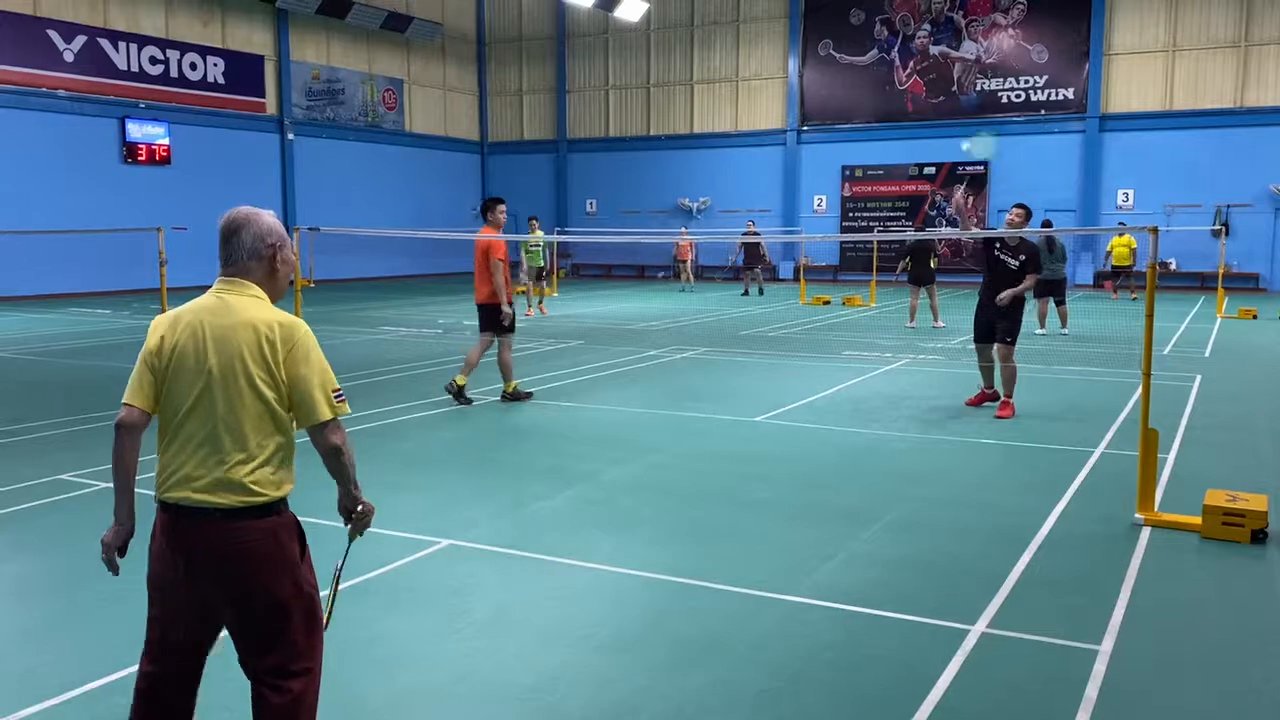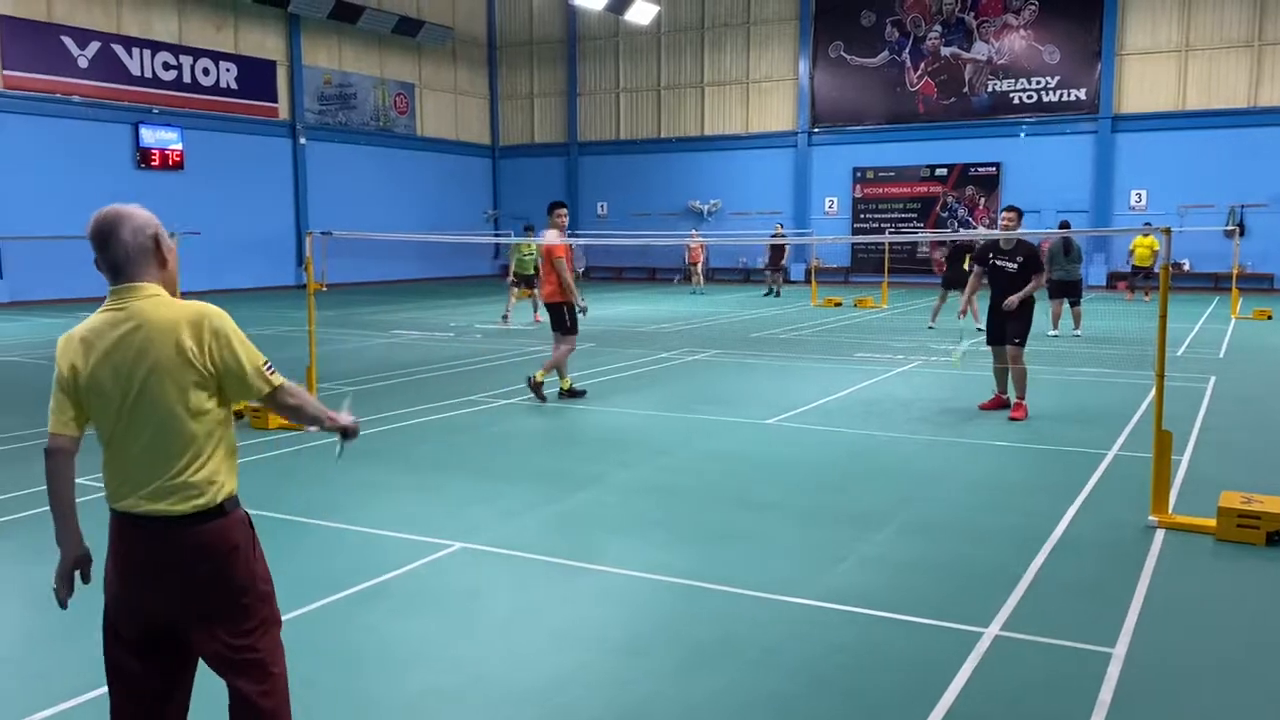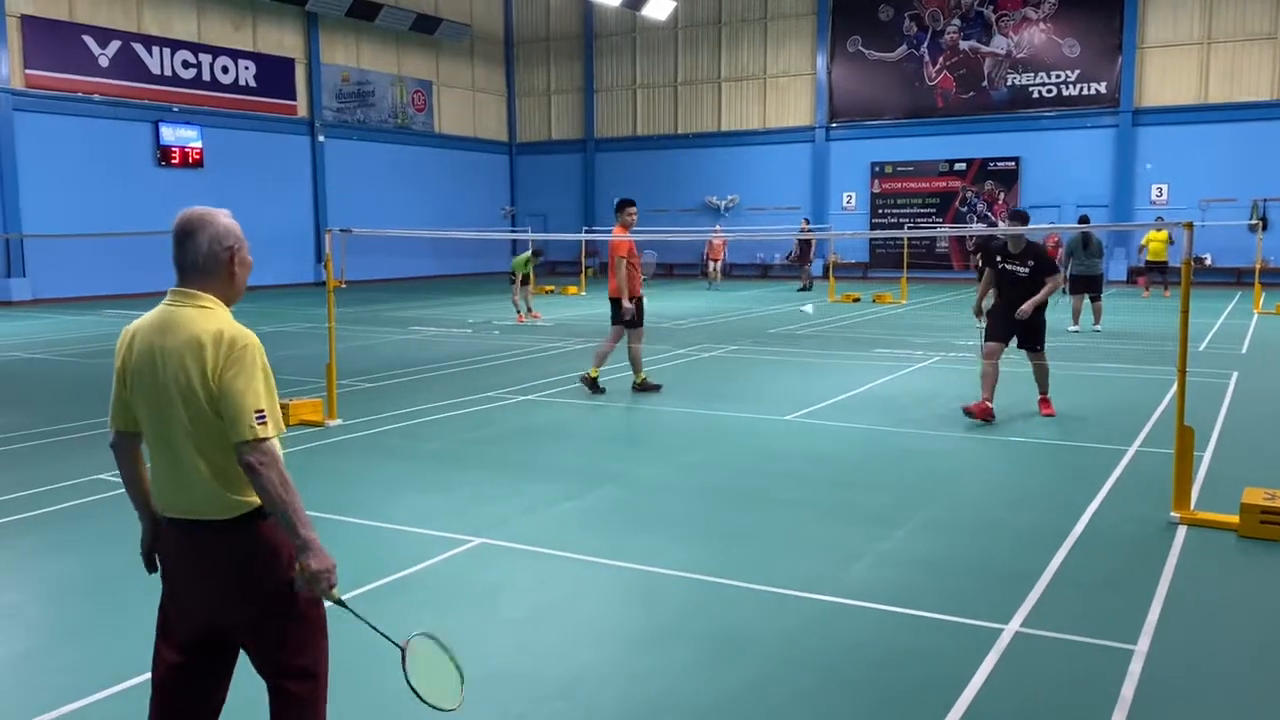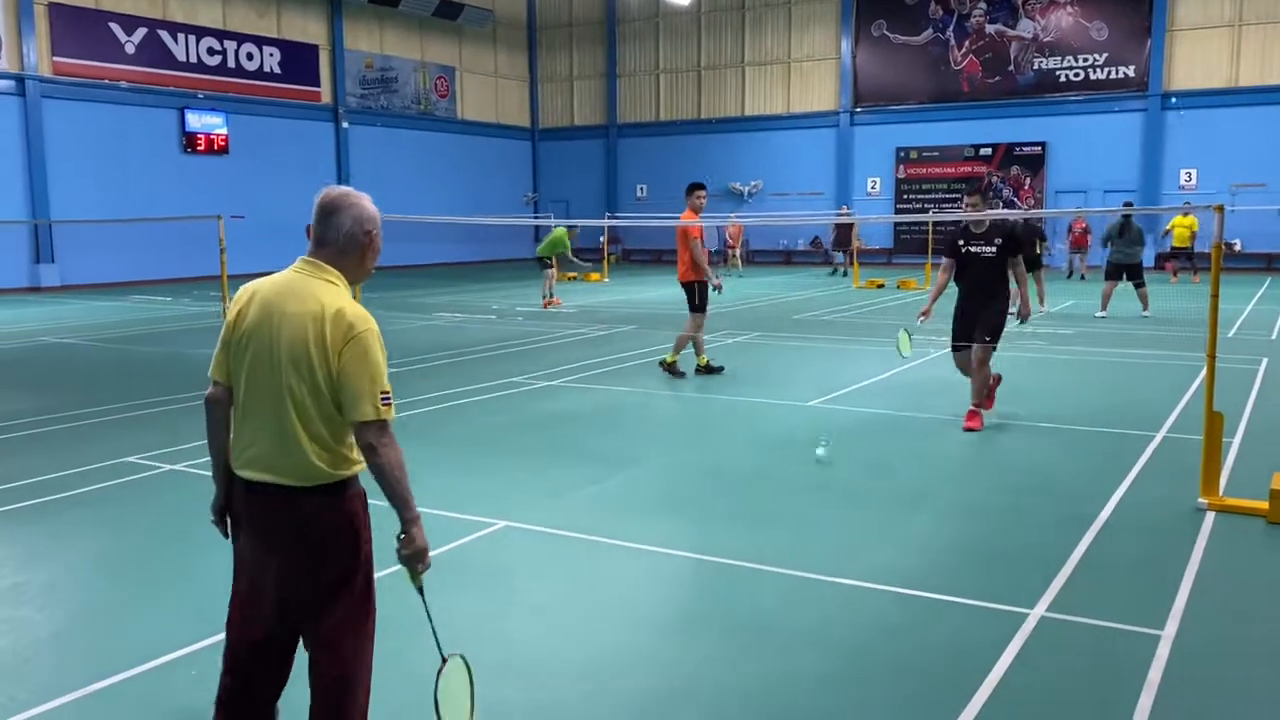
dt=0.7s
person 1, frame 1
left shoulder: (168, 325)
right shoulder: (284, 330)
left elbow: (128, 423)
right elbow: (329, 436)
left wrist: (123, 517)
right wrist: (351, 493)
left hip: (177, 523)
right hip: (255, 529)
left knee: (167, 664)
right knee: (287, 663)
person 1, frame 2
left shoulder: (76, 344)
right shoulder: (199, 322)
left elbow: (59, 451)
right elbow: (275, 393)
left wrist: (70, 542)
right wrist: (334, 421)
left hip: (132, 535)
right hip: (208, 531)
right knee: (256, 663)
person 1, frame 3
left shoulder: (135, 336)
right shoulder: (231, 340)
left elbow: (124, 441)
right elbow: (256, 457)
left wrist: (150, 519)
right wrist: (307, 544)
left hip: (179, 534)
right hip: (246, 534)
left knee: (185, 664)
right knee: (296, 660)
person 1, frame 4
left shoulder: (249, 296)
right shoulder: (349, 321)
left elbow: (216, 400)
right elbow: (374, 437)
left wrist: (223, 483)
right wrist: (411, 523)
left hip: (253, 495)
right hip: (322, 503)
left knee: (254, 625)
right knee: (339, 636)
person 2, frame 1
left shoulder: (1029, 250)
right shoulder: (992, 239)
left elbow: (1031, 282)
right elbow: (968, 231)
left wrist: (1012, 292)
left hip: (1011, 309)
right hip: (986, 304)
left knee: (1004, 353)
right knee: (982, 350)
left ankle: (1007, 401)
right ankle: (988, 391)
person 2, frame 2
left shoulder: (1028, 250)
right shoulder: (988, 248)
left elbow: (1038, 281)
right elbow: (976, 275)
left wrist: (1019, 296)
right wrist: (966, 300)
left hip: (1020, 310)
right hip: (997, 308)
left knee: (1014, 354)
right knee: (998, 354)
left ankle: (1020, 403)
right ankle: (1002, 397)
person 2, frame 3
left shoulder: (1038, 253)
right shoulder: (996, 250)
left elbow: (1054, 283)
right elbow: (989, 277)
left wrist: (1032, 303)
right wrist: (978, 302)
left hip: (1029, 313)
right hip: (1002, 309)
left knee: (1037, 358)
right knee: (989, 353)
left ankle: (1044, 398)
right ankle: (986, 405)
person 2, frame 4
left shoulder: (1005, 232)
right shoulder: (956, 236)
left elbow: (1018, 267)
right elbow: (945, 272)
left wrist: (1024, 301)
right wrist: (930, 303)
left hip: (994, 306)
right hip: (965, 305)
left knee: (979, 357)
right knee: (961, 360)
left ankle: (976, 410)
right ankle: (990, 380)
person 3, frame 1
left shoulder: (482, 236)
right shoulder: (496, 239)
right elbow: (497, 274)
right wrist: (504, 304)
left hip: (483, 298)
right hip: (497, 300)
left knee: (484, 343)
right knee: (505, 345)
left ankle: (458, 382)
right ankle: (510, 390)
person 3, frame 2
left shoulder: (554, 238)
right shoulder: (556, 239)
right elbow: (564, 273)
right wrist: (577, 299)
left hip: (554, 298)
right hip: (560, 299)
left knee: (562, 343)
right knee: (569, 344)
left ankle: (565, 386)
right ankle: (537, 379)
person 3, frame 3
left shoulder: (621, 235)
right shoulder: (623, 238)
right elbow: (621, 270)
left wrist: (637, 288)
right wrist: (626, 299)
left hip: (620, 294)
right hip: (628, 295)
left knee: (615, 337)
right knee: (636, 337)
left ankle: (591, 375)
right ankle: (640, 380)
person 3, frame 4
left shoulder: (692, 219)
right shoulder: (691, 220)
right elbow: (697, 252)
right wrist: (711, 277)
left hip: (694, 277)
right hip: (694, 278)
left knee: (698, 321)
right knee: (696, 322)
left ankle: (702, 362)
right ankle: (670, 360)
